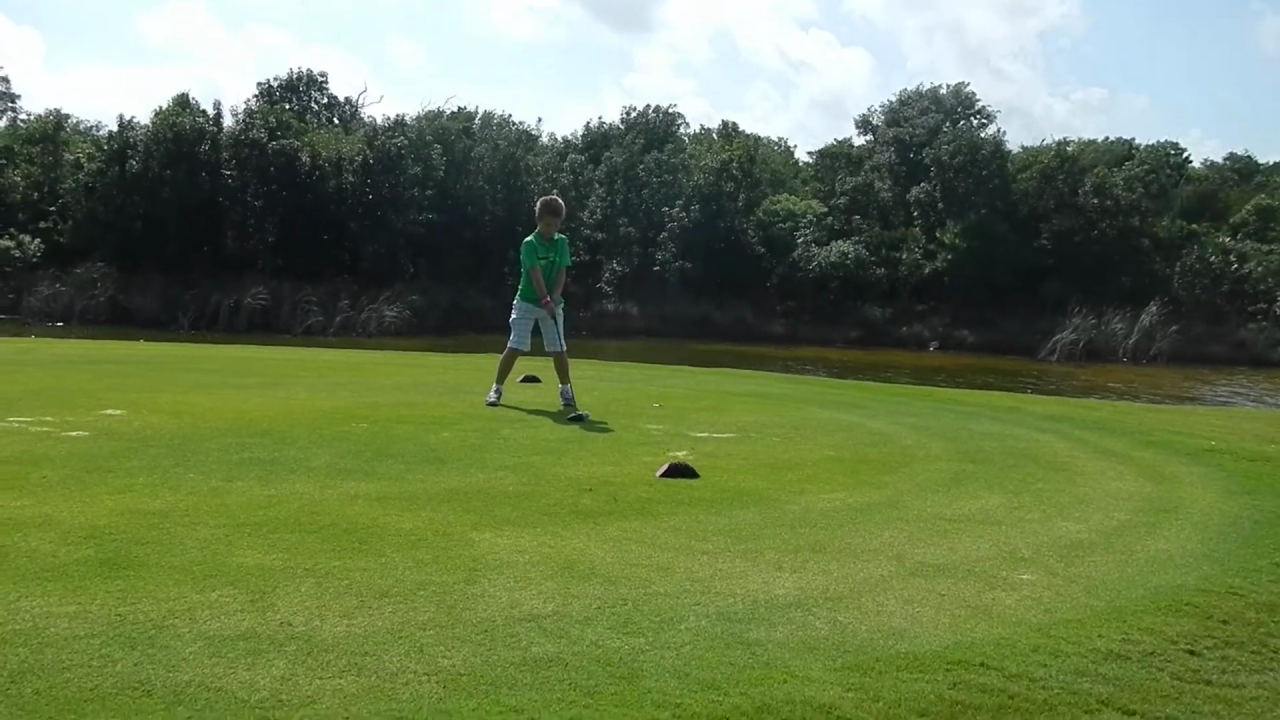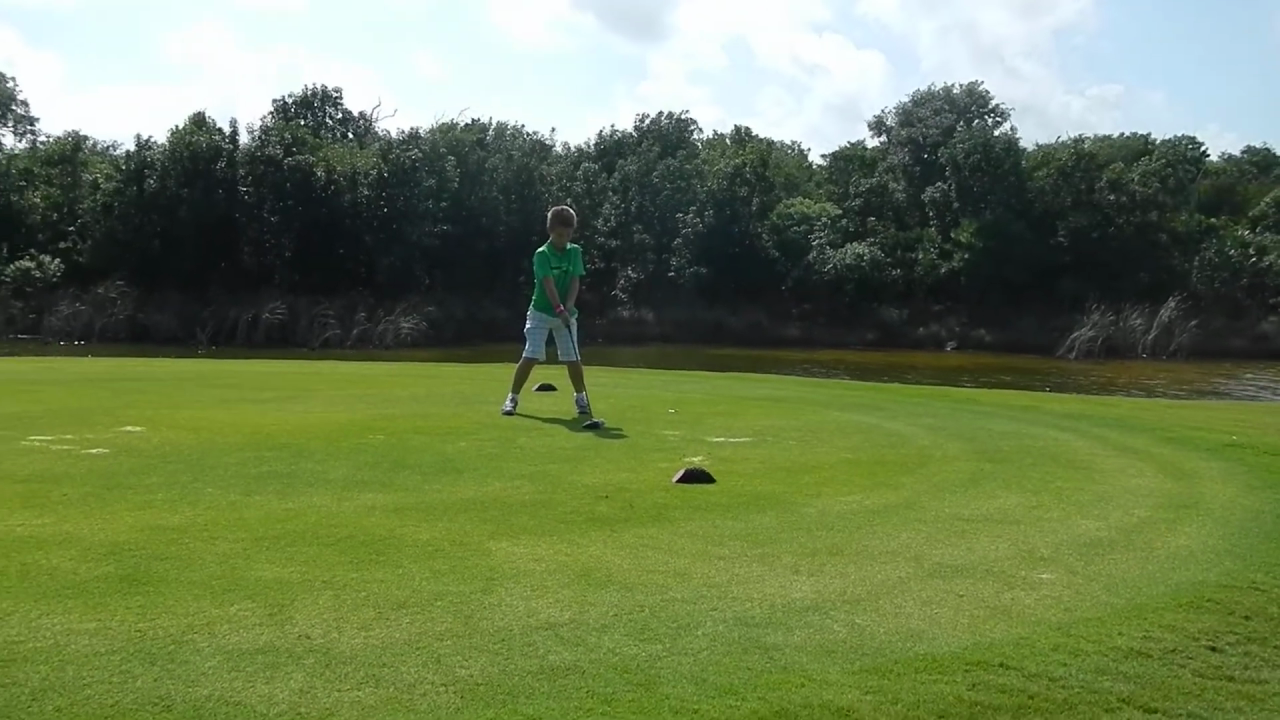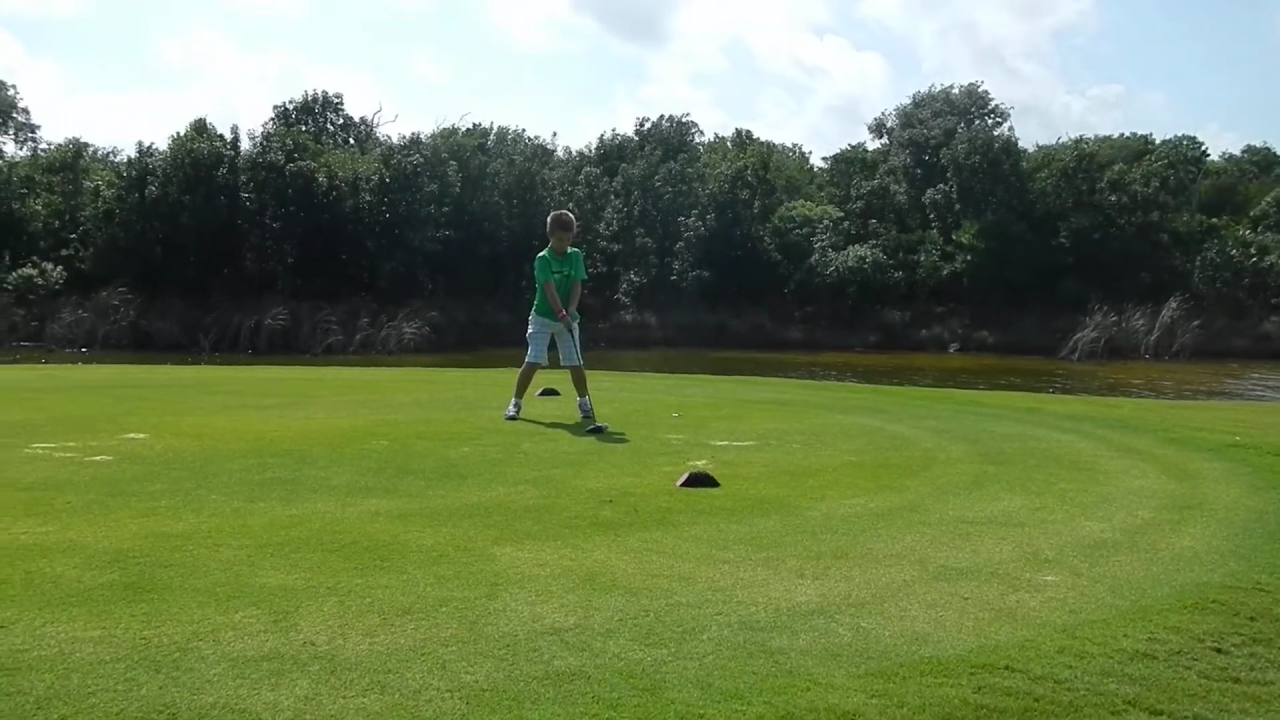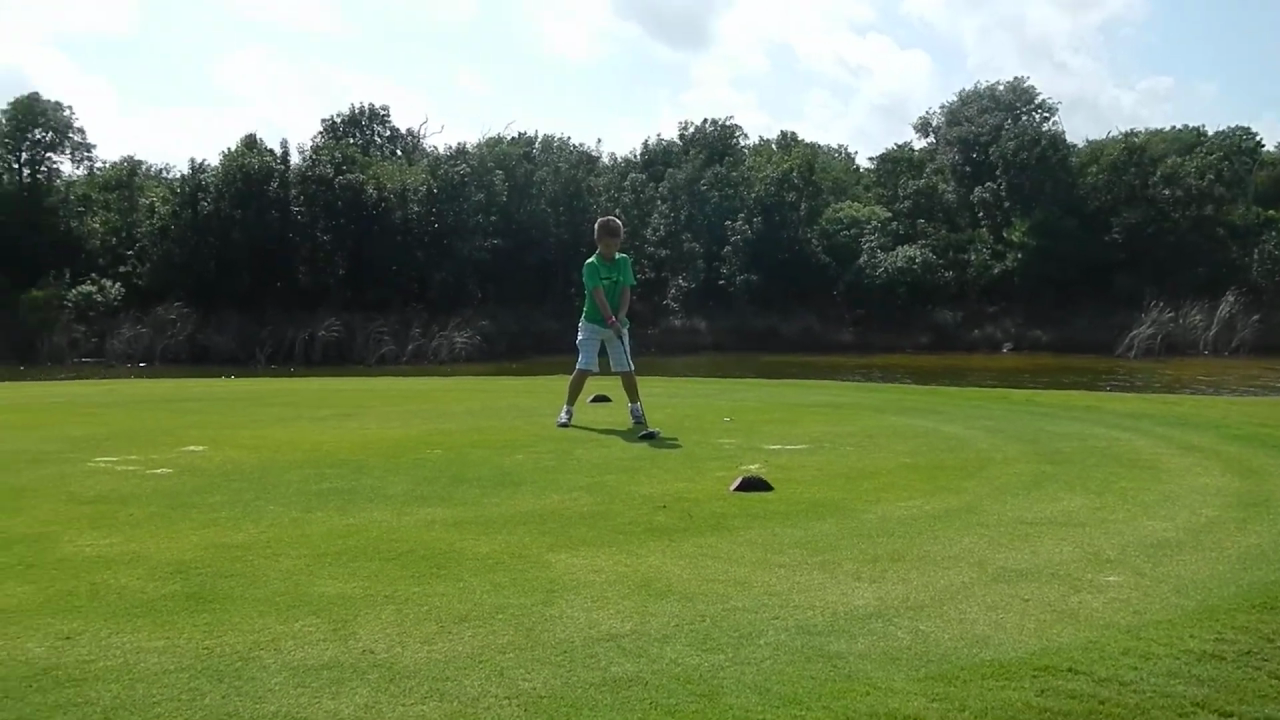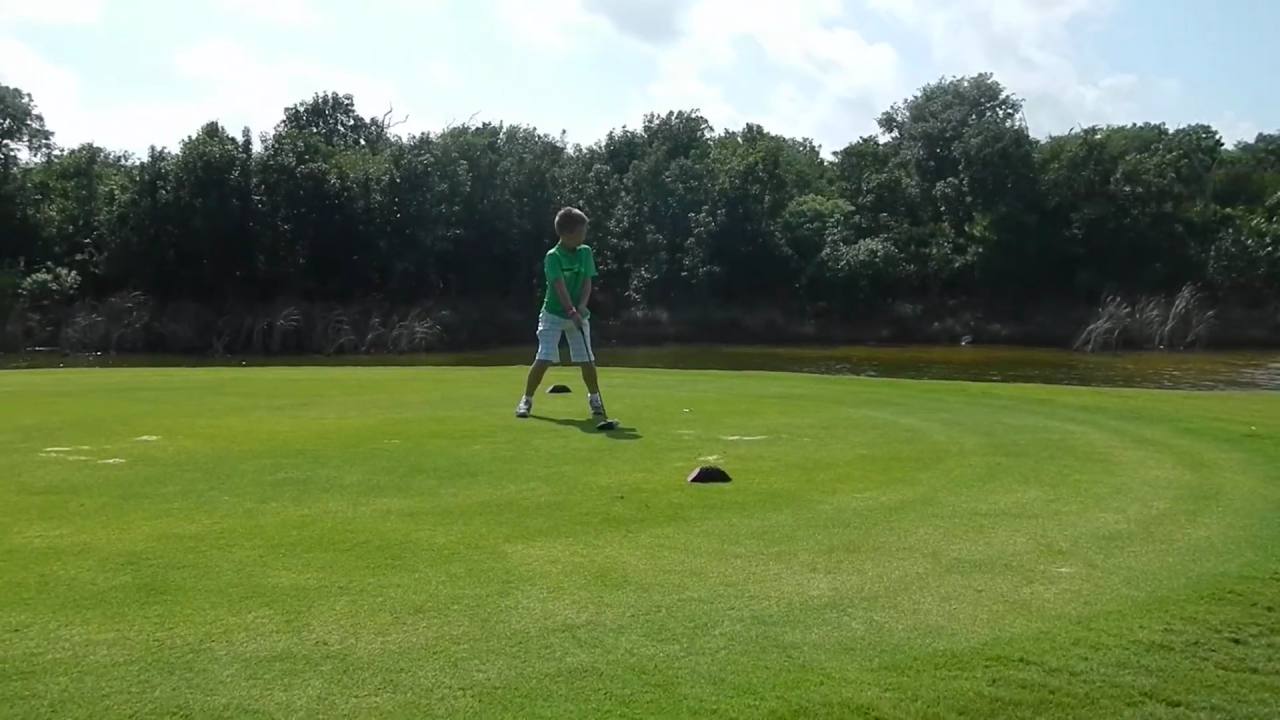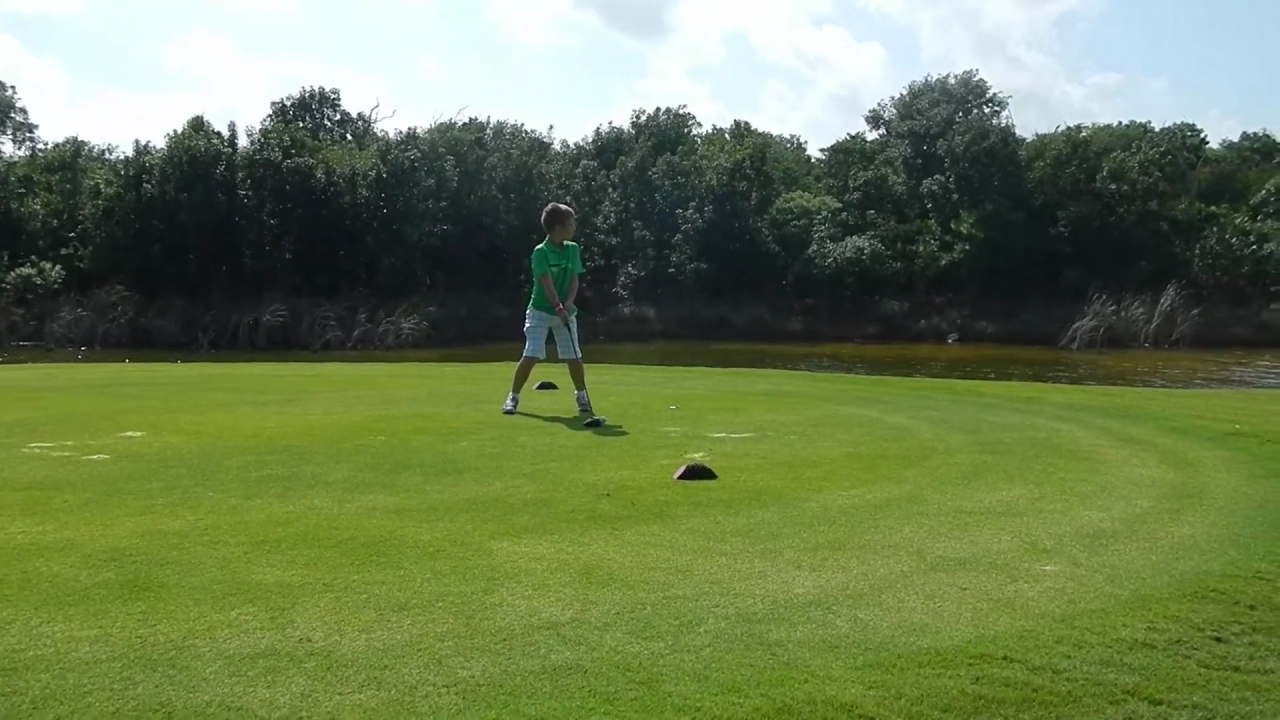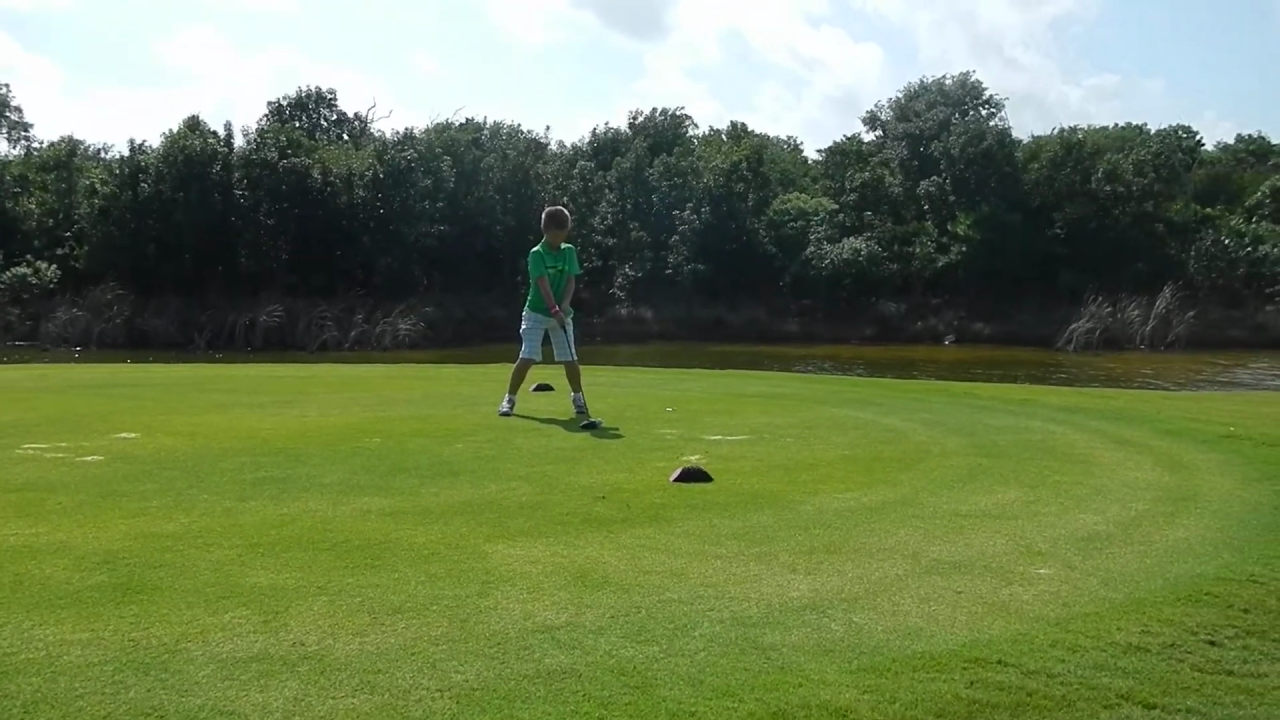
dt=0.3s
person 1, frame 1
left shoulder: (562, 242)
right shoulder: (529, 243)
left elbow: (562, 273)
right elbow: (536, 275)
left wrist: (554, 298)
right wrist: (545, 300)
left hip: (552, 303)
right hip: (527, 302)
left knee: (558, 349)
right knee: (515, 347)
left ankle: (565, 389)
right ankle: (496, 388)
person 1, frame 2
left shoulder: (575, 252)
right shoulder: (541, 254)
left elbow: (575, 282)
right elbow: (549, 285)
left wrist: (568, 307)
right wrist: (559, 309)
left hip: (566, 312)
right hip: (541, 312)
left knee: (573, 358)
right knee: (530, 356)
left ankle: (580, 398)
right ankle: (512, 398)
person 1, frame 3
left shoulder: (576, 255)
right shoulder: (542, 259)
left elbow: (577, 286)
right elbow: (550, 289)
left wrist: (570, 311)
right wrist: (561, 314)
left hip: (567, 317)
right hip: (543, 317)
left knee: (575, 362)
right knee: (532, 361)
left ankle: (584, 402)
right ankle: (515, 402)
person 1, frame 4
left shoulder: (624, 261)
right shoulder: (591, 265)
left elbow: (626, 292)
right elbow: (599, 296)
left wrist: (620, 316)
right wrist: (610, 320)
left hip: (617, 323)
right hip: (593, 323)
left knee: (626, 369)
right knee: (583, 368)
left ankle: (635, 408)
right ankle: (567, 410)
person 1, frame 5
left shoulder: (586, 252)
right shoulder: (553, 256)
left elbow: (587, 282)
right elbow: (560, 287)
left wrist: (581, 307)
right wrist: (571, 312)
left hip: (578, 314)
right hip: (553, 314)
left knee: (586, 359)
right knee: (543, 359)
left ankle: (595, 398)
right ankle: (526, 400)
person 1, frame 6
left shoulder: (573, 249)
right shoulder: (540, 252)
left elbow: (574, 279)
right elbow: (547, 283)
left wrist: (568, 303)
right wrist: (558, 308)
left hip: (565, 311)
right hip: (541, 310)
left knee: (573, 356)
right knee: (530, 356)
left ankle: (581, 395)
right ankle: (513, 397)
person 1, frame 7
left shoulder: (569, 251)
right shoulder: (536, 254)
left elbow: (571, 281)
right elbow: (543, 285)
left wrist: (565, 304)
right wrist: (554, 310)
left hip: (561, 312)
right hip: (537, 312)
left knee: (570, 358)
right knee: (527, 358)
left ankle: (578, 398)
right ankle: (509, 398)
